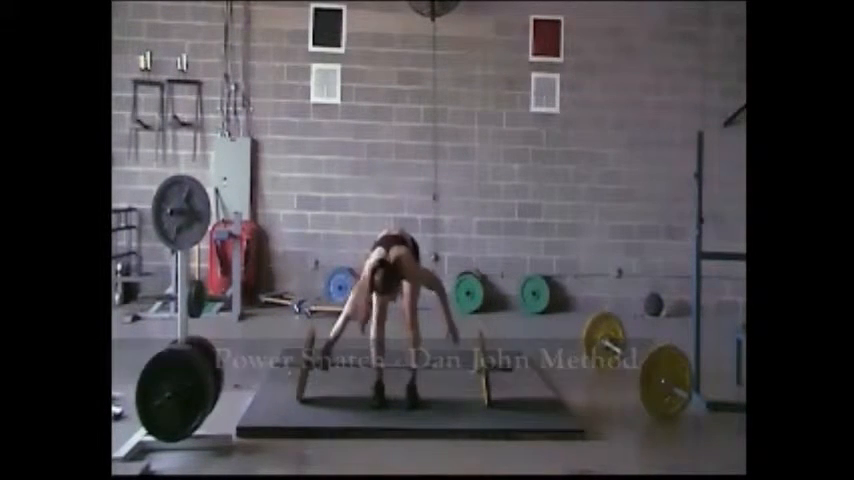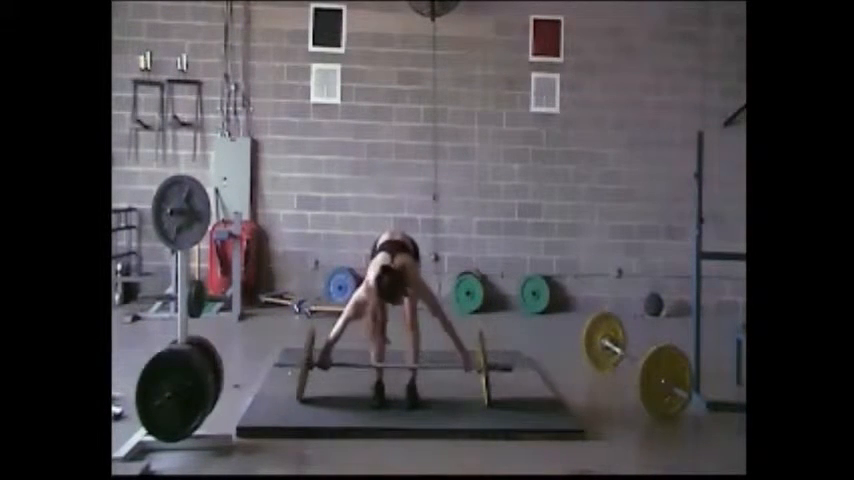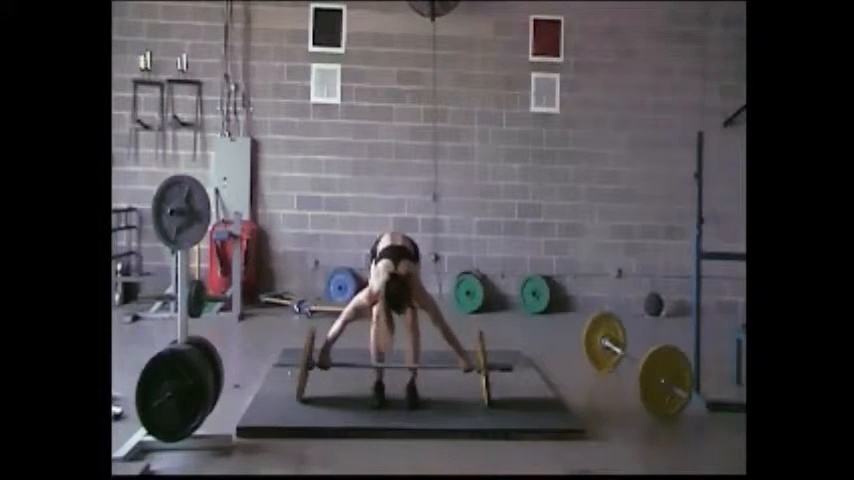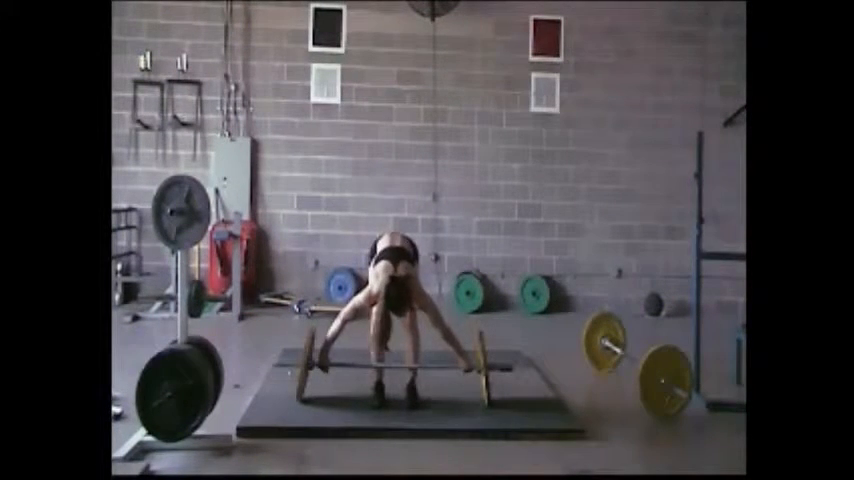
dt=0.3s
person 1, frame 1
left shoulder: (410, 270)
right shoulder: (368, 277)
left elbow: (438, 287)
right elbow: (346, 314)
left wrist: (449, 322)
right wrist: (327, 349)
left knee: (411, 318)
right knee: (377, 317)
left ankle: (412, 383)
right ankle: (378, 382)
person 1, frame 2
left shoulder: (412, 280)
right shoulder: (370, 285)
left elbow: (439, 315)
right elbow: (345, 318)
left wrist: (462, 351)
right wrist: (326, 351)
left knee: (411, 320)
right knee: (378, 319)
left ankle: (412, 383)
right ankle: (378, 382)
person 1, frame 3
left shoulder: (416, 291)
right shoulder: (374, 291)
left elbow: (441, 325)
right elbow: (343, 318)
left wrist: (462, 356)
right wrist: (325, 351)
left knee: (411, 322)
right knee: (377, 321)
left ankle: (412, 383)
right ankle: (378, 383)
person 1, frame 4
left shoulder: (416, 293)
right shoulder: (373, 293)
left elbow: (441, 327)
right elbow: (342, 318)
left wrist: (463, 356)
right wrist: (323, 351)
left knee: (410, 323)
right knee: (376, 321)
left ankle: (412, 383)
right ankle: (378, 383)
